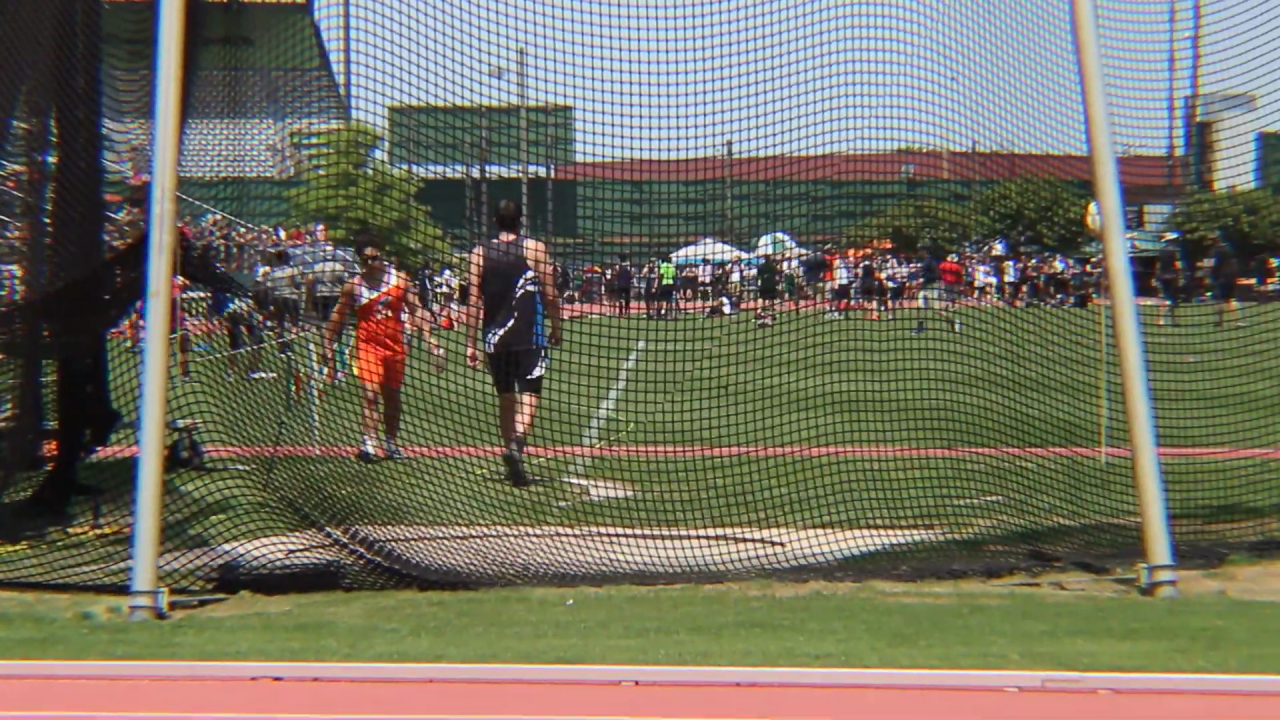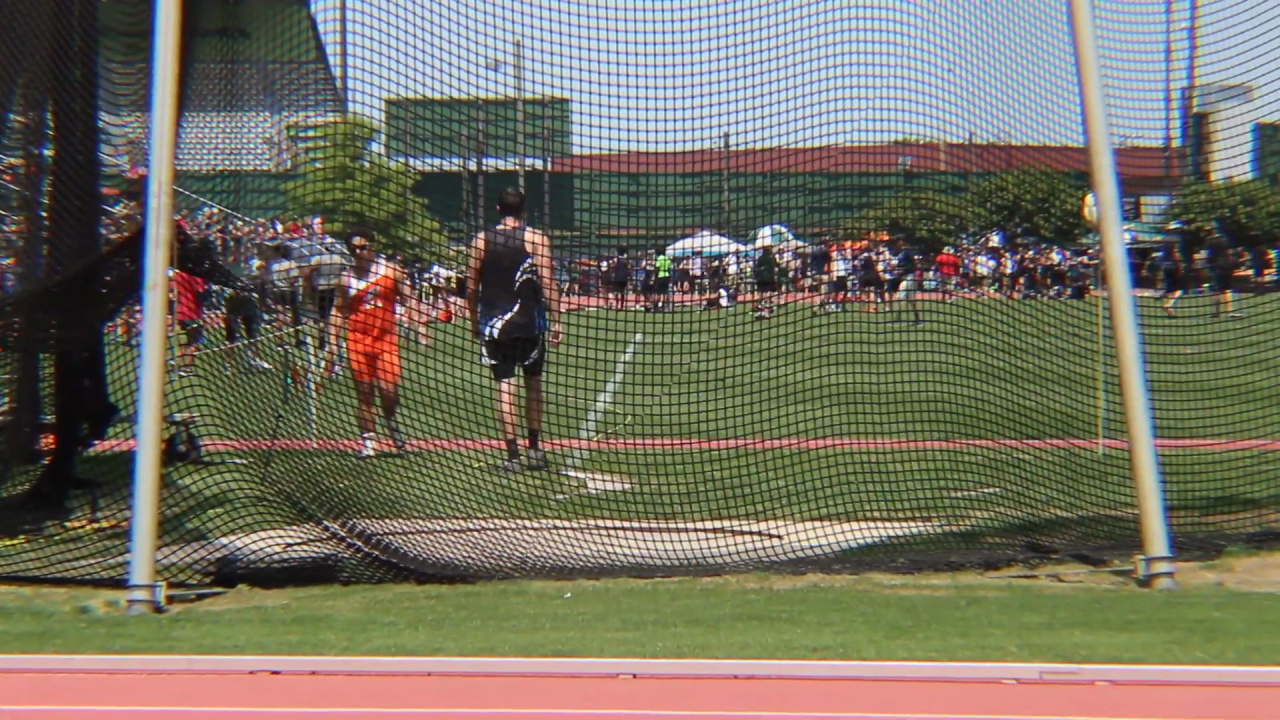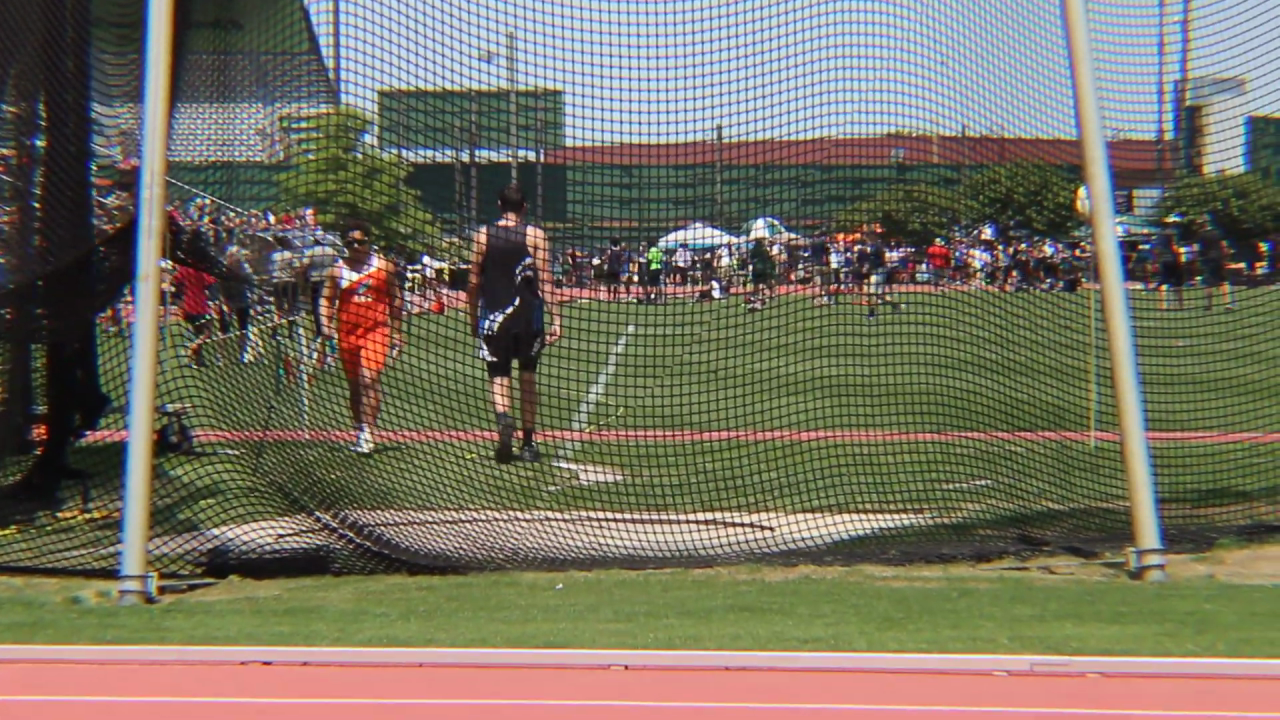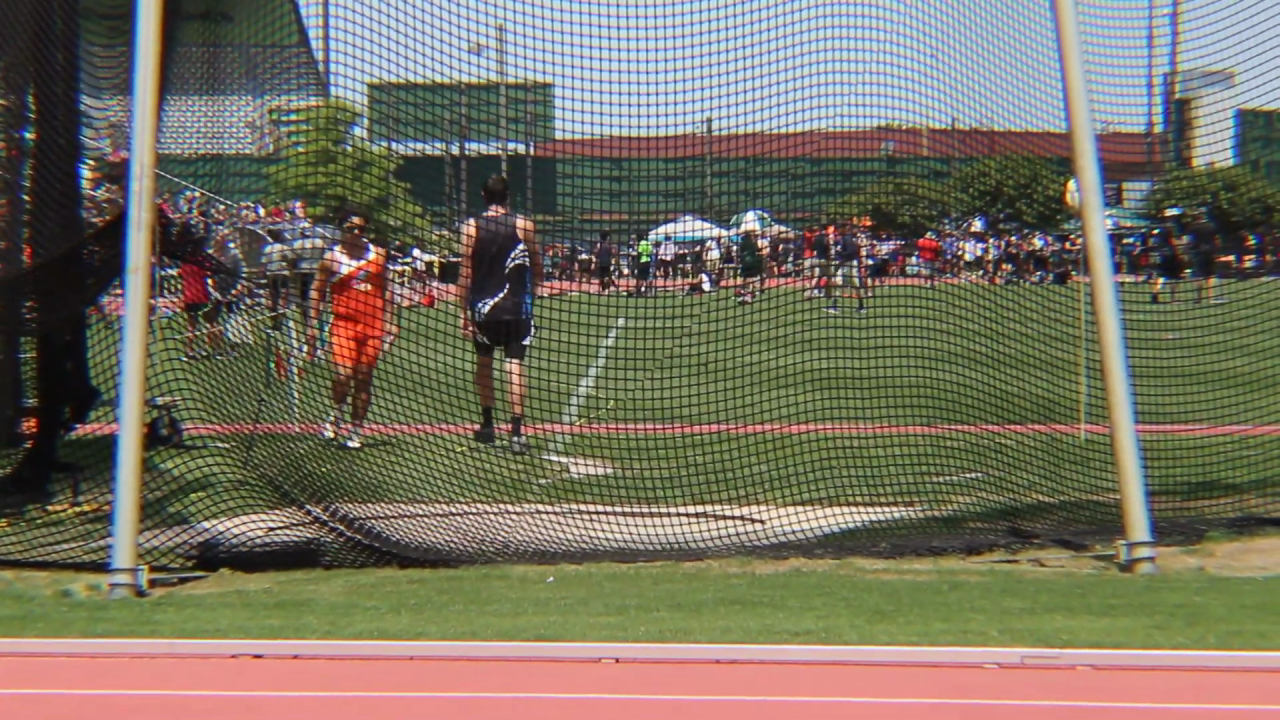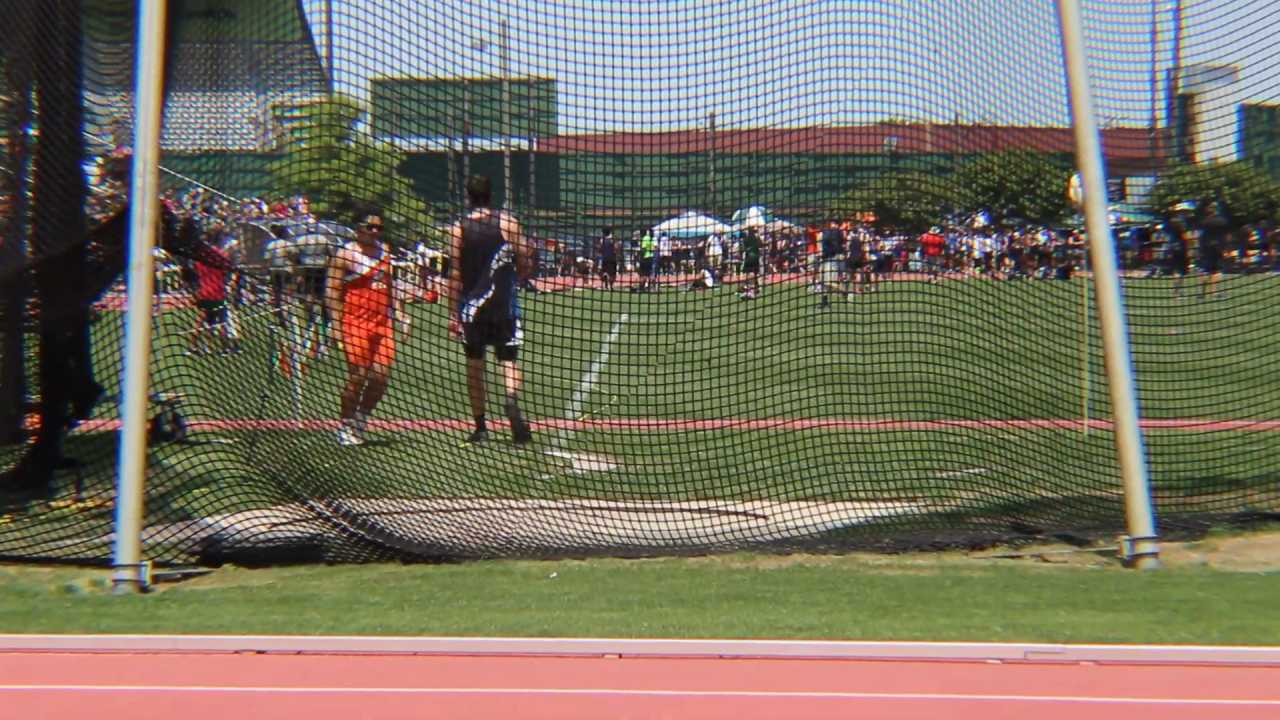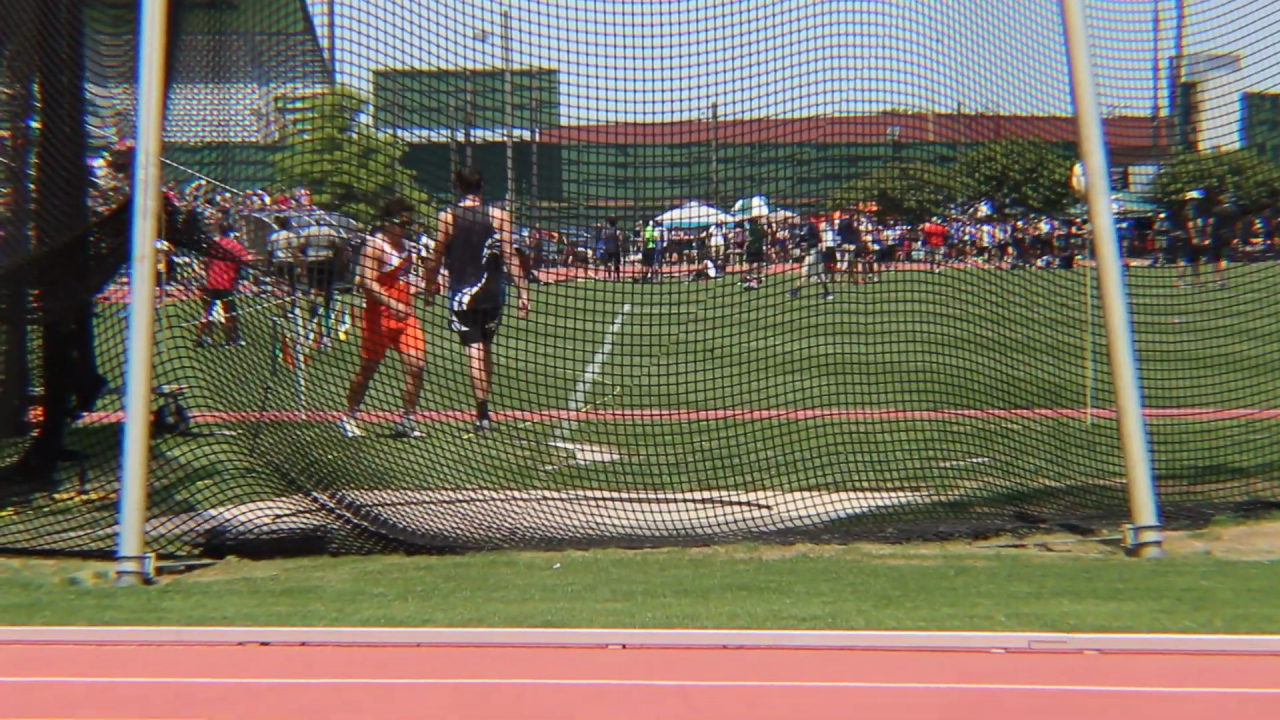
dt=0.3s
person 1, frame 1
left shoulder: (480, 252)
right shoulder: (535, 248)
left elbow: (474, 302)
right elbow: (550, 295)
left wrist: (471, 343)
right wrist: (556, 327)
left hip: (495, 338)
right hip: (529, 337)
left knee: (505, 398)
right knee: (528, 396)
right ankle: (515, 445)
person 1, frame 2
left shoulder: (481, 241)
right shoulder: (535, 238)
left elbow: (472, 288)
right elbow: (547, 283)
left wrist: (475, 323)
right wrist: (556, 321)
left hip: (494, 326)
right hip: (530, 325)
left knee: (505, 387)
right knee: (533, 384)
left ankle: (512, 454)
right ankle: (534, 447)
person 1, frame 3
left shoulder: (483, 235)
right shoulder: (536, 235)
left elbow: (474, 283)
right elbow: (545, 280)
left wrist: (473, 318)
right wrist: (554, 319)
left hip: (493, 320)
right hip: (529, 320)
left knee: (499, 378)
right knee: (527, 379)
left ankle: (504, 421)
right ankle: (528, 444)
person 1, frame 4
left shoulder: (472, 226)
right shoulder: (524, 224)
left elbow: (465, 273)
right elbow: (537, 269)
left wrist: (464, 312)
right wrist: (530, 290)
left hip: (483, 308)
right hip: (517, 308)
left knee: (484, 363)
right knee: (515, 367)
left ankle: (487, 424)
right ankle: (516, 433)
person 1, frame 5
left shoulder: (459, 228)
right shoulder: (508, 223)
left elbow: (455, 274)
right elbow: (526, 266)
left wrist: (453, 313)
left hip: (471, 308)
right hip: (505, 307)
left knee: (475, 367)
right knee: (508, 362)
left ankle: (480, 427)
right ankle: (512, 401)
person 1, frame 6
left shoulder: (447, 217)
right shoulder: (498, 215)
left elbow: (435, 260)
right elbow: (510, 257)
left wrist: (429, 290)
right wrist: (522, 293)
left hip: (462, 296)
right hip: (493, 294)
left knee: (474, 353)
right knee: (485, 350)
left ankle: (483, 414)
right ankle: (482, 408)
person 2, frame 1
left shoulder: (400, 280)
right shoulder: (353, 285)
left elbow: (415, 310)
right elbow: (338, 315)
left wrist: (428, 338)
right wrist: (328, 344)
left hip: (395, 346)
right hip: (368, 346)
left knee: (392, 396)
right knee: (370, 395)
left ankle: (391, 442)
right ankle: (370, 445)
person 2, frame 2
left shoulder: (392, 271)
right shoulder: (346, 278)
left elbow: (409, 301)
right elbow: (338, 310)
right wrist: (332, 341)
left hip: (386, 338)
right hip: (357, 340)
left knee: (389, 390)
right knee: (364, 393)
left ankle: (390, 421)
right ankle: (368, 441)
person 2, frame 3
left shoulder: (384, 266)
right shoulder: (337, 269)
left elbow: (395, 299)
right elbow: (326, 299)
left wrist: (396, 332)
right wrist: (325, 323)
left hip: (376, 332)
right hip: (347, 334)
left knee: (369, 380)
right knee: (355, 386)
left ankle: (366, 435)
right ankle: (362, 431)
person 2, frame 4
left shoulder: (379, 254)
right shoulder: (331, 258)
left elbow: (386, 289)
right elbow: (317, 292)
left wrist: (390, 320)
right wrist: (313, 325)
left hip: (373, 325)
right hip: (345, 324)
left knee: (364, 378)
right knee: (343, 374)
left ankle: (355, 429)
right ankle: (335, 415)
person 2, frame 5
left shoulder: (384, 251)
right shoulder: (345, 255)
right elbow: (332, 291)
left wrist: (399, 313)
right wrist: (337, 323)
left hip: (382, 323)
right hip: (356, 324)
left knee: (381, 377)
right knee: (358, 376)
left ankle: (361, 417)
right ankle: (346, 426)
person 2, frame 6
left shoulder: (405, 244)
right shoulder: (374, 246)
right elbow: (366, 281)
right wrist: (392, 303)
left hip: (406, 316)
right hip: (380, 316)
left knee: (417, 366)
right knee: (368, 368)
left ankle: (405, 419)
right ankle: (349, 416)
